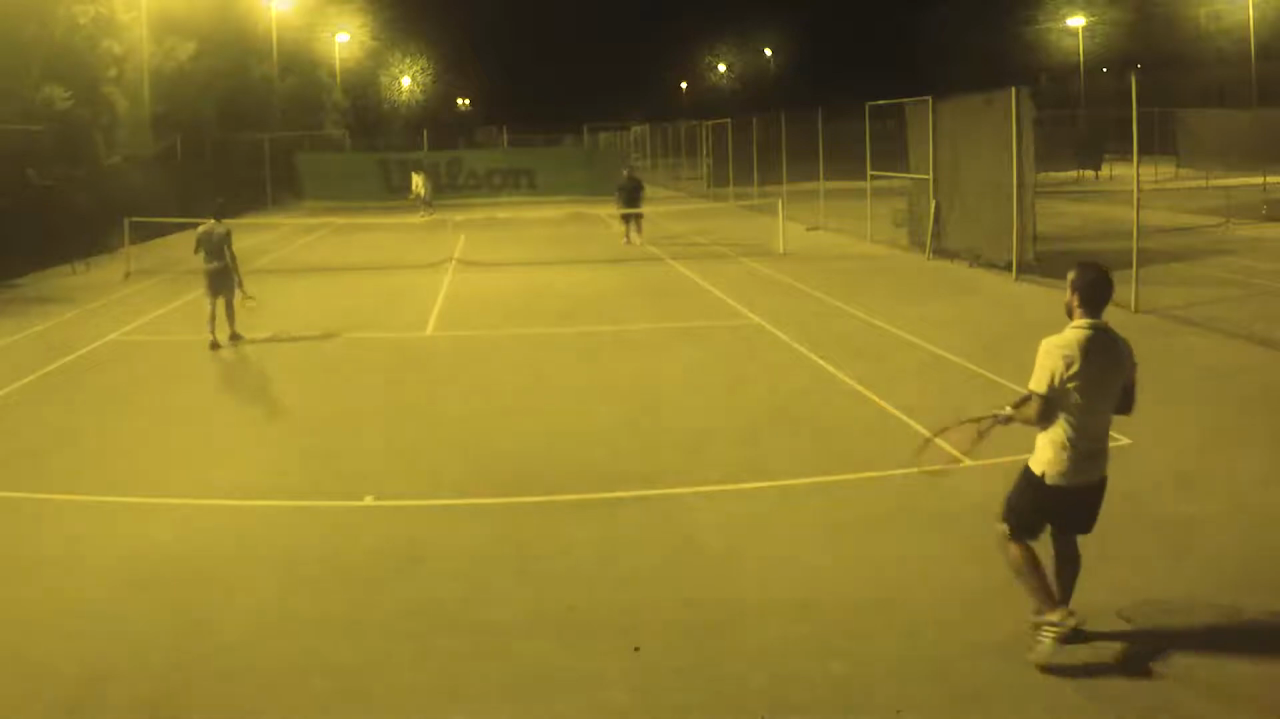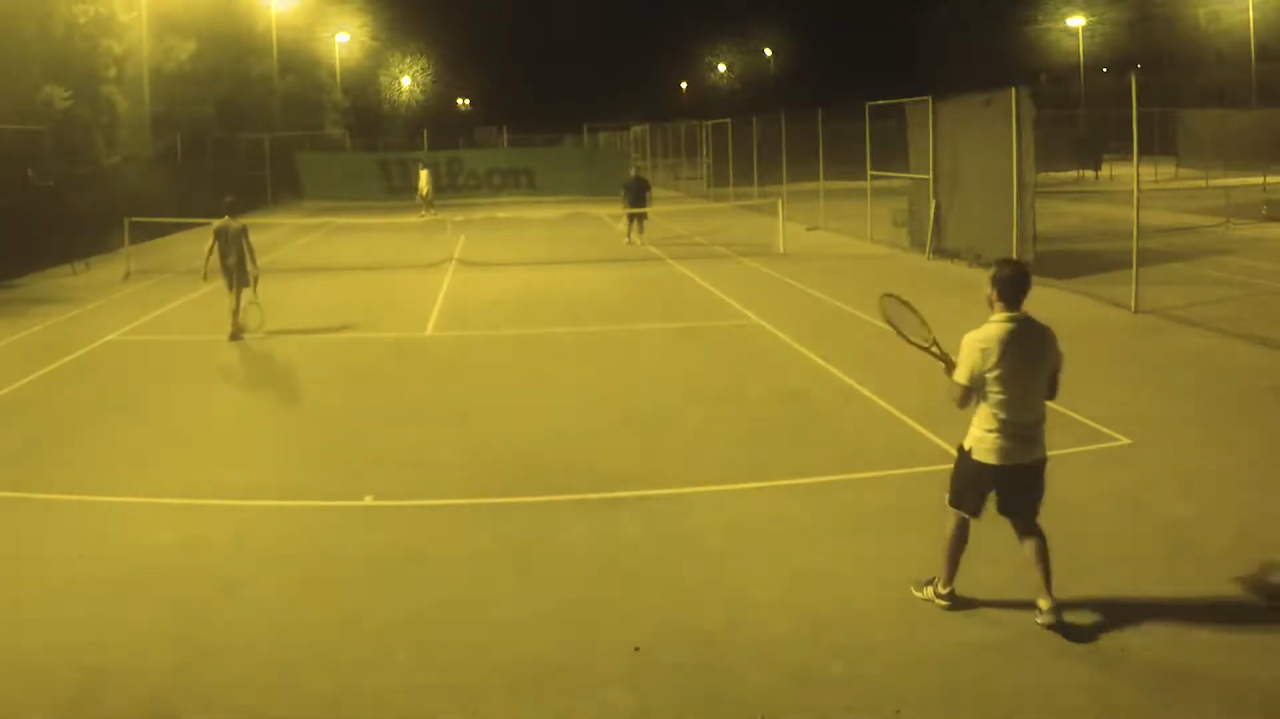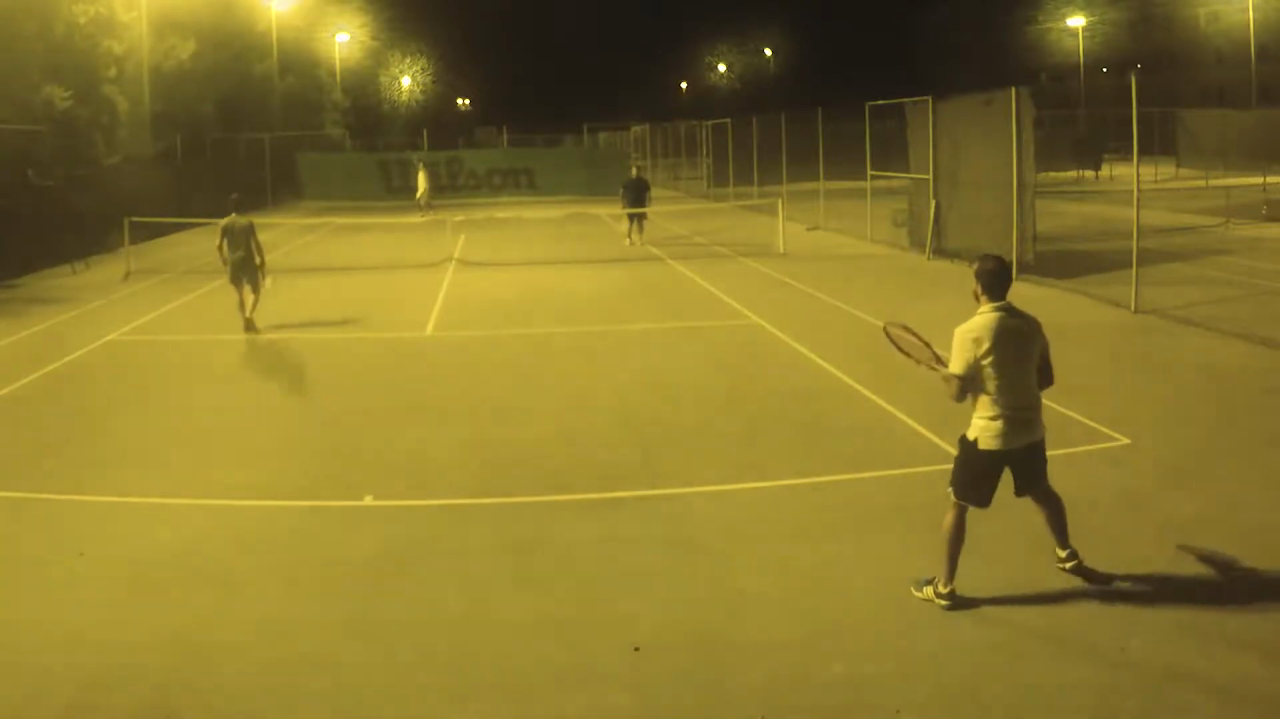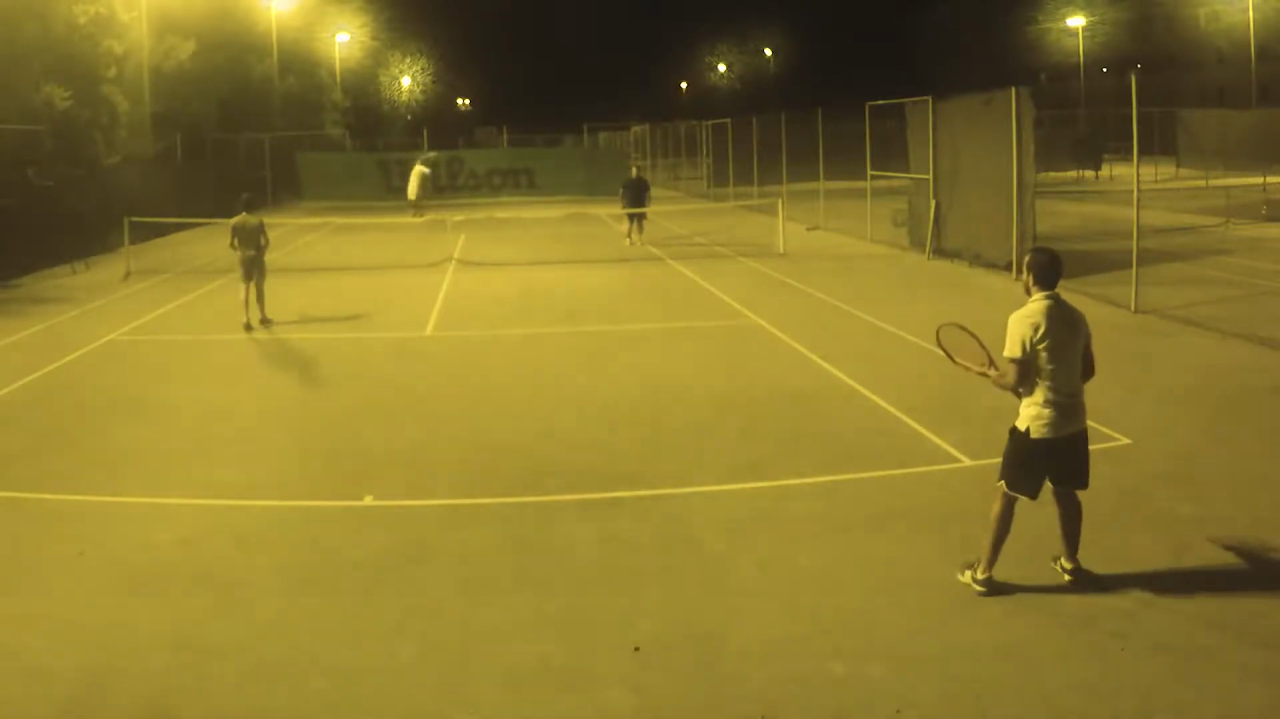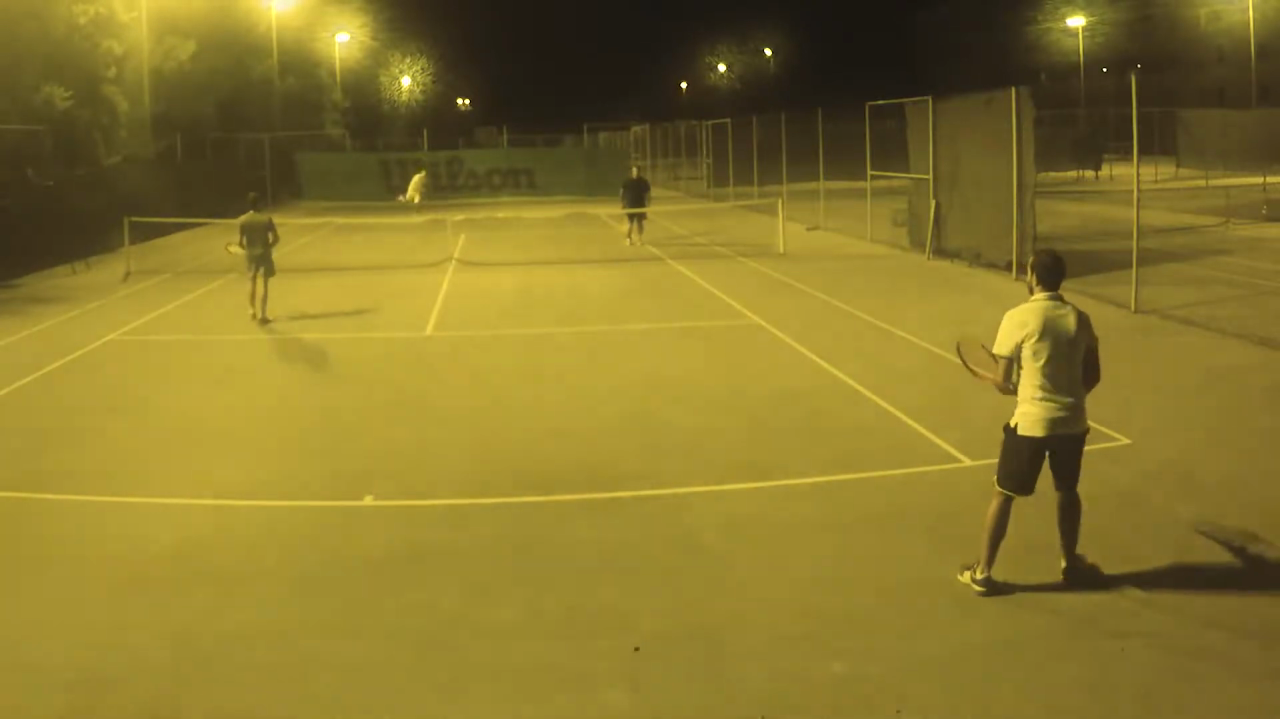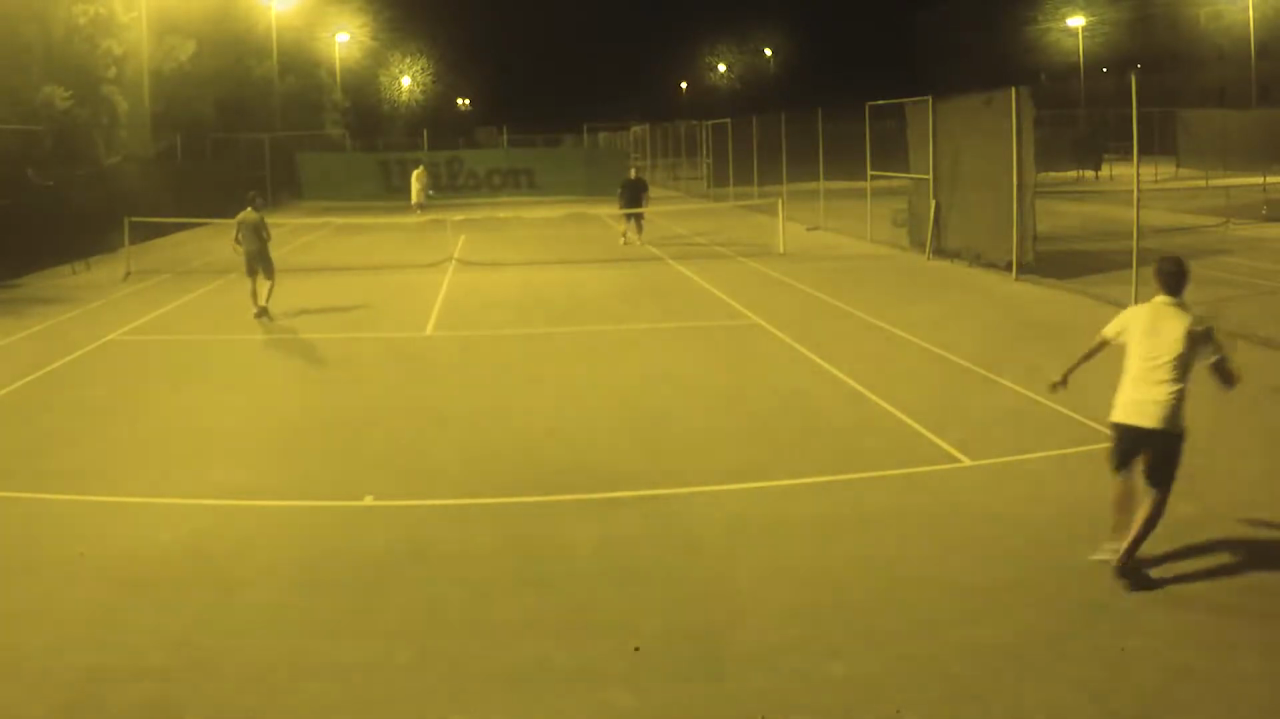
dt=0.5s
person 1, frame 1
left shoulder: (1057, 348)
right shoulder: (1121, 348)
left elbow: (1039, 415)
right elbow: (1124, 405)
left wrist: (1013, 412)
left hip: (1053, 467)
right hip: (1094, 467)
left knee: (1012, 536)
right knee: (1066, 539)
left ankle: (1055, 615)
right ankle: (1053, 613)
person 1, frame 2
left shoulder: (978, 341)
right shoulder: (1045, 337)
left elbow: (960, 400)
right elbow: (1050, 392)
left wrist: (953, 372)
left hip: (986, 447)
right hip: (1030, 447)
left knee: (960, 515)
right knee: (1027, 524)
left ankle: (945, 587)
right ankle: (1047, 603)
person 1, frame 3
left shoulder: (969, 333)
right shoulder: (1031, 325)
left elbow: (957, 394)
right elbow: (1046, 379)
left wrist: (947, 376)
left hip: (988, 435)
right hip: (1029, 430)
left knee: (958, 506)
right knee: (1041, 492)
left ankle: (944, 586)
right ankle: (1067, 554)
person 1, frame 4
left shoulder: (1023, 319)
right shoulder: (1076, 316)
left elbow: (1015, 381)
right elbow: (1088, 370)
left wrist: (995, 376)
left hip: (1037, 425)
right hip: (1073, 421)
left knee: (1007, 495)
right knee: (1066, 493)
left ankle: (982, 572)
right ankle: (1070, 563)
person 1, frame 5
left shoulder: (1017, 318)
right shoulder: (1080, 319)
left elbow: (1002, 381)
right elbow: (1093, 376)
left wrist: (1013, 389)
left hip: (1030, 423)
right hip: (1072, 422)
left knee: (1003, 495)
right knee: (1068, 491)
left ankle: (982, 572)
right ankle: (1071, 562)
person 1, frame 6
left shoulder: (1132, 315)
right shoulder: (1195, 328)
left elbow: (1094, 348)
right elbow: (1227, 381)
left wrist: (1065, 374)
left hip: (1124, 416)
right hip: (1164, 422)
left knee: (1123, 475)
right knee: (1158, 493)
left ankle: (1116, 541)
right ankle: (1125, 552)
